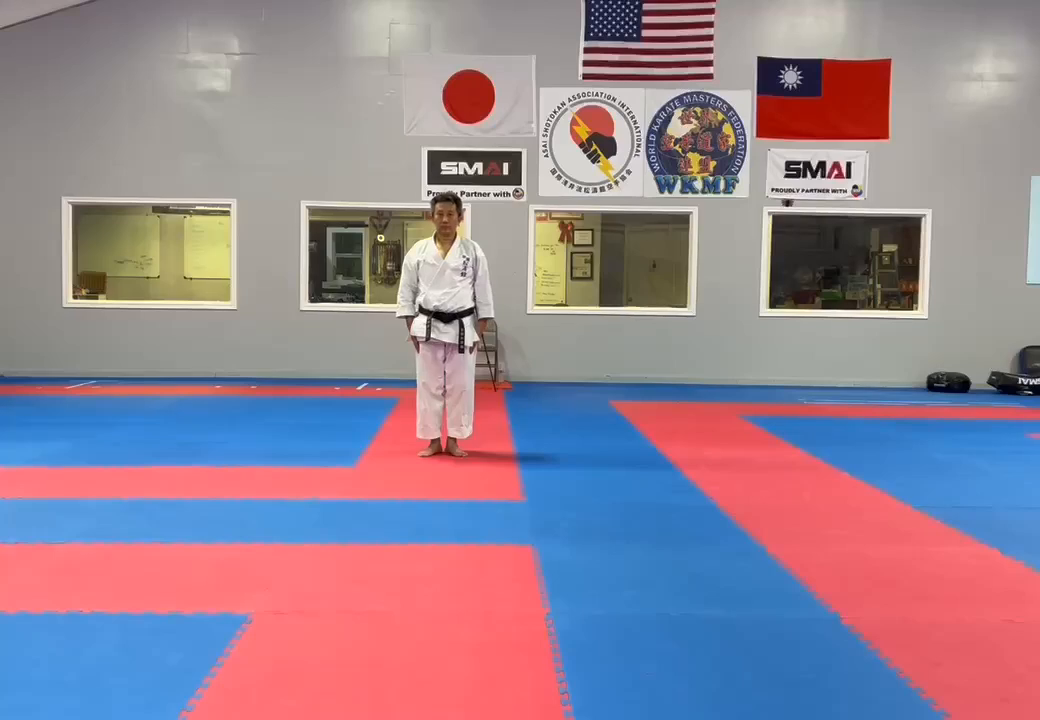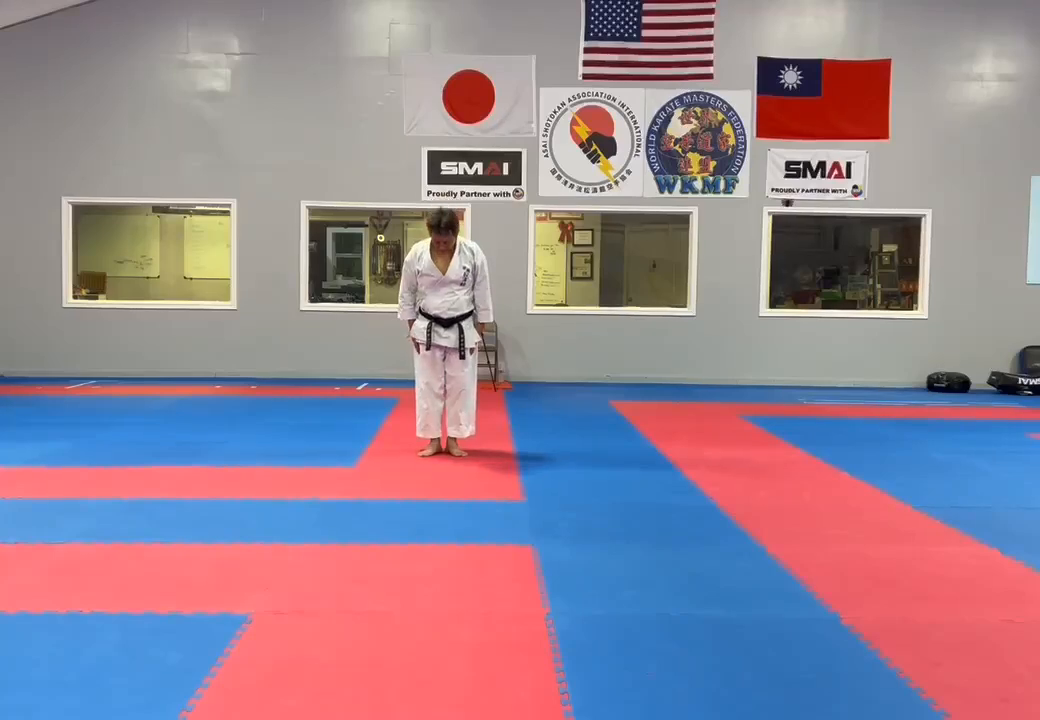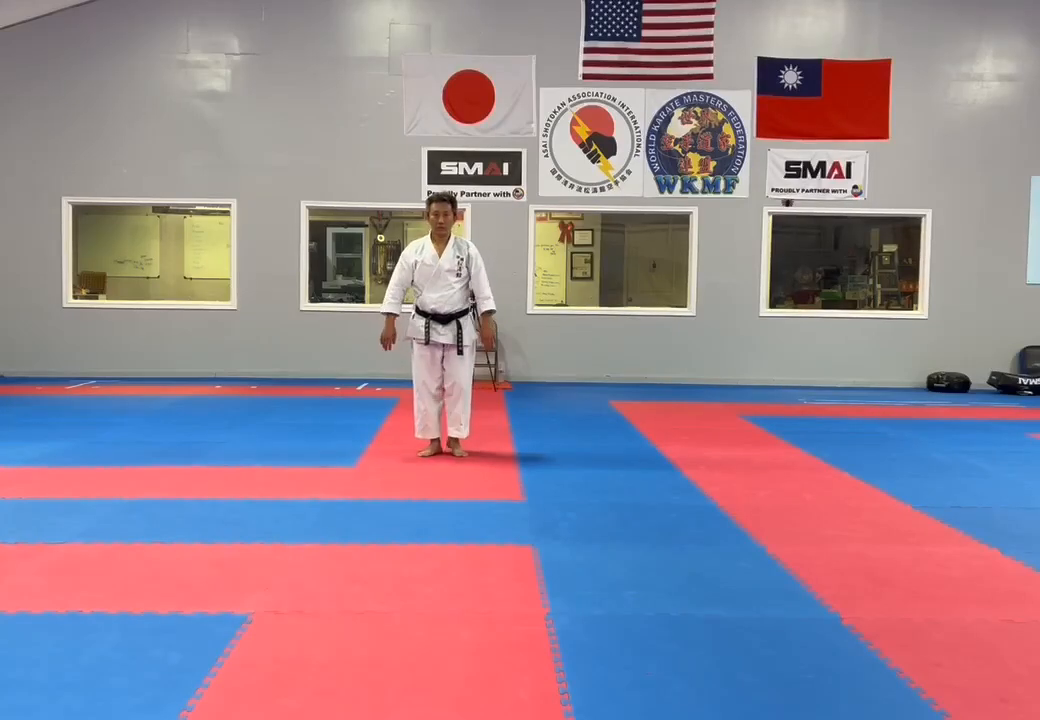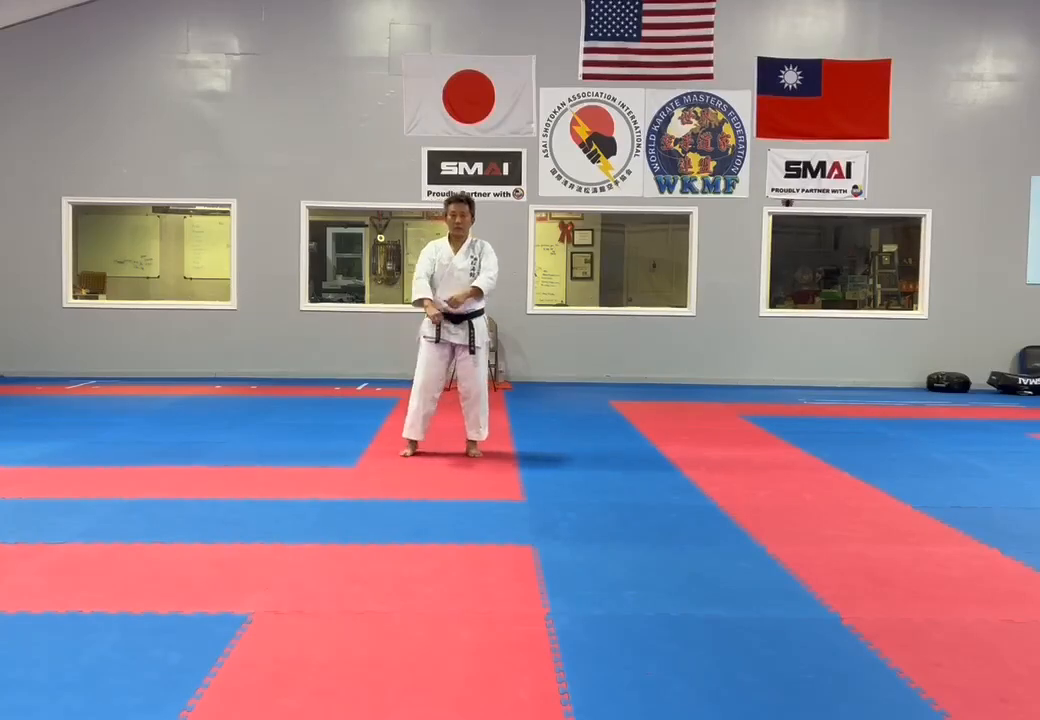
dt=1s
person 1, frame 1
left shoulder: (472, 251)
right shoulder: (418, 251)
left elbow: (483, 292)
right elbow: (407, 291)
left wrist: (480, 330)
right wrist: (411, 327)
left hip: (462, 327)
right hip: (428, 326)
left knee: (460, 385)
right knee: (429, 384)
left ankle: (453, 440)
right ankle: (433, 440)
person 1, frame 2
left shoulder: (473, 253)
right shoulder: (416, 254)
left elbow: (482, 294)
right elbow: (407, 293)
left wrist: (479, 330)
right wrist: (412, 328)
left hip: (462, 329)
right hip: (428, 329)
left knee: (461, 385)
right knee: (428, 384)
left ankle: (453, 439)
right ankle: (433, 439)
person 1, frame 3
left shoulder: (467, 249)
right shoulder: (414, 250)
left elbow: (481, 286)
right elbow: (397, 285)
left wrist: (487, 322)
right wrist: (389, 323)
left hip: (460, 326)
right hip: (425, 326)
left knee: (459, 384)
right knee: (426, 385)
left ankle: (455, 438)
right ankle: (433, 440)
person 1, frame 4
left shoulder: (483, 249)
right shoulder: (432, 249)
left elbow: (488, 277)
right elbow: (421, 279)
left wrist: (466, 294)
right wrist: (429, 306)
left hip: (471, 326)
right hip: (437, 326)
left knee: (474, 386)
right knee: (426, 384)
left ankle: (472, 440)
right ankle: (413, 439)
